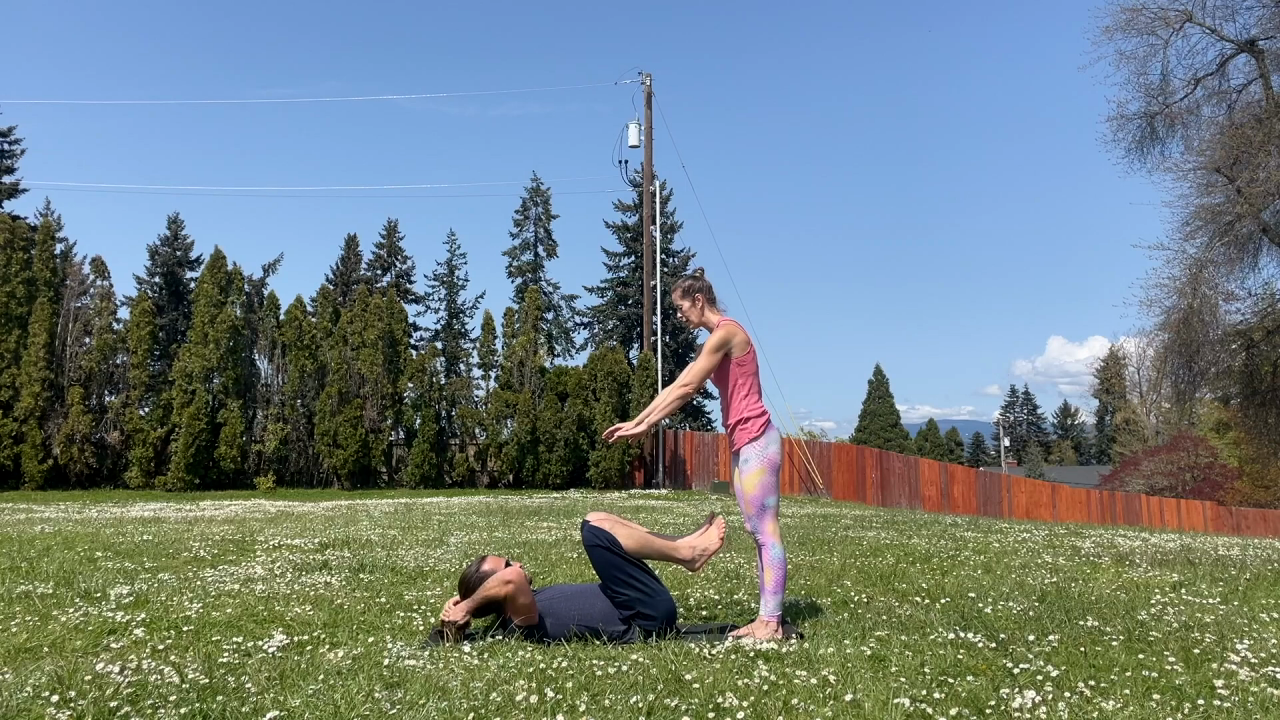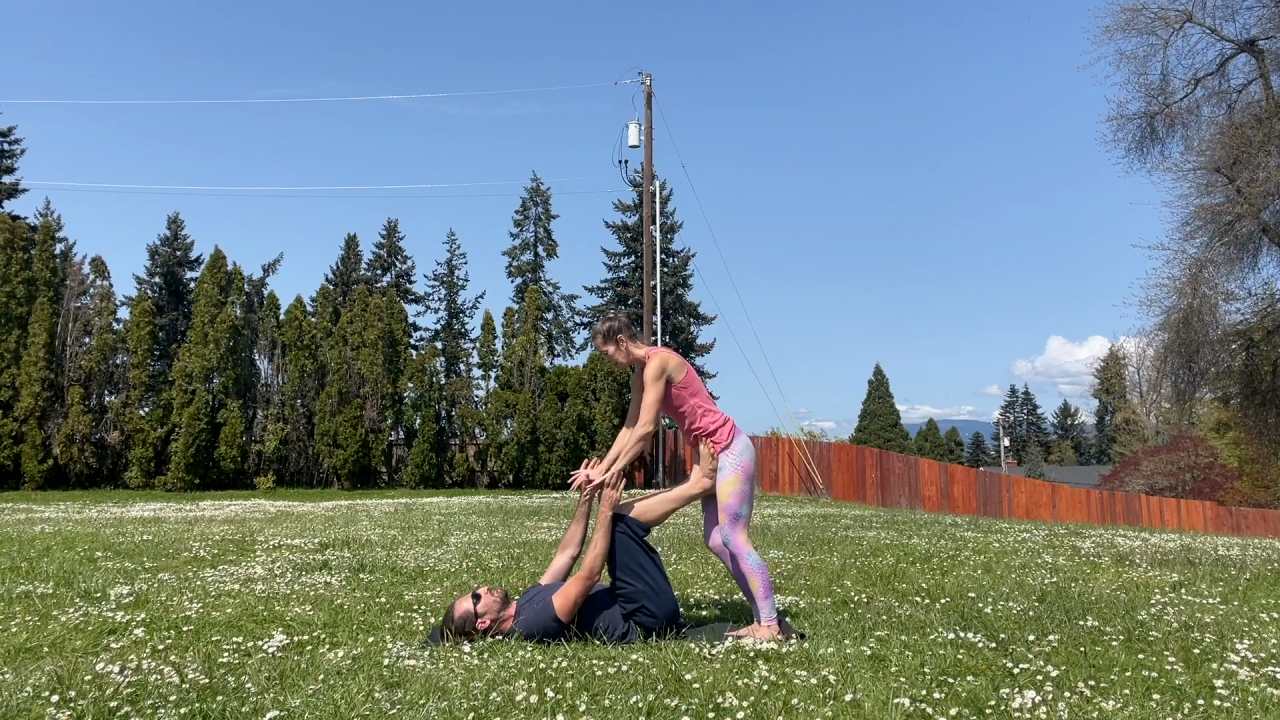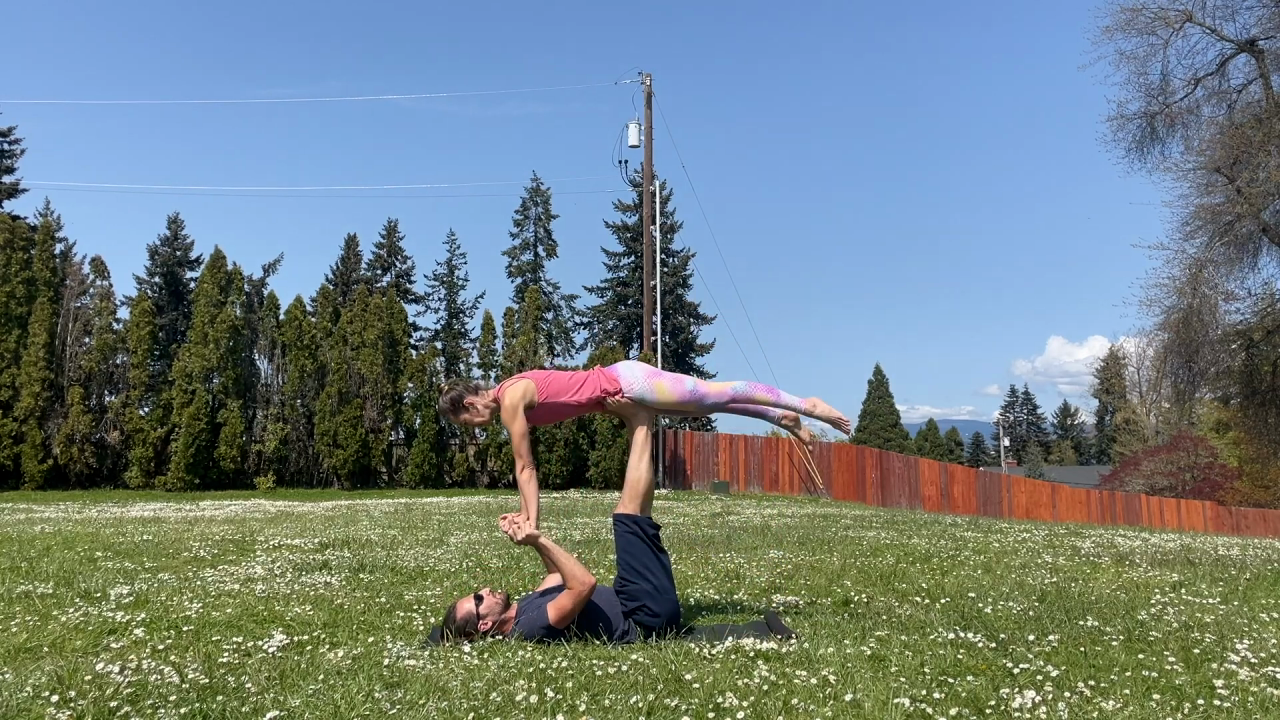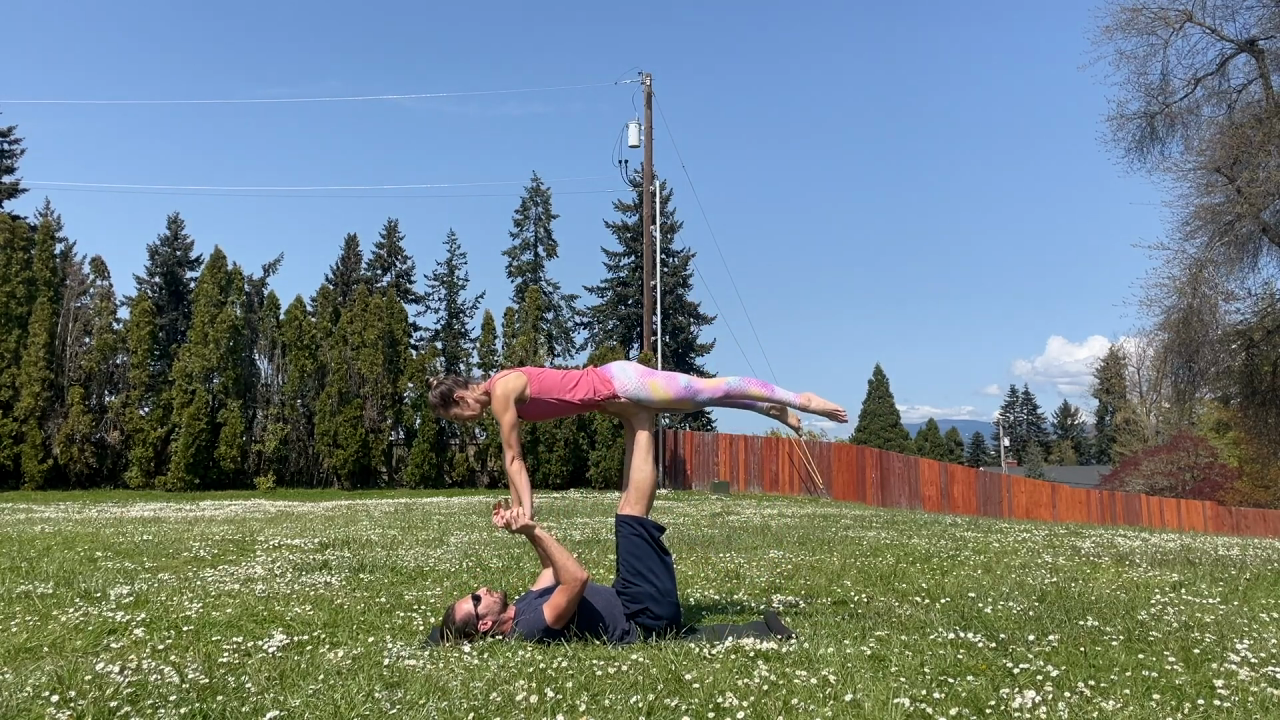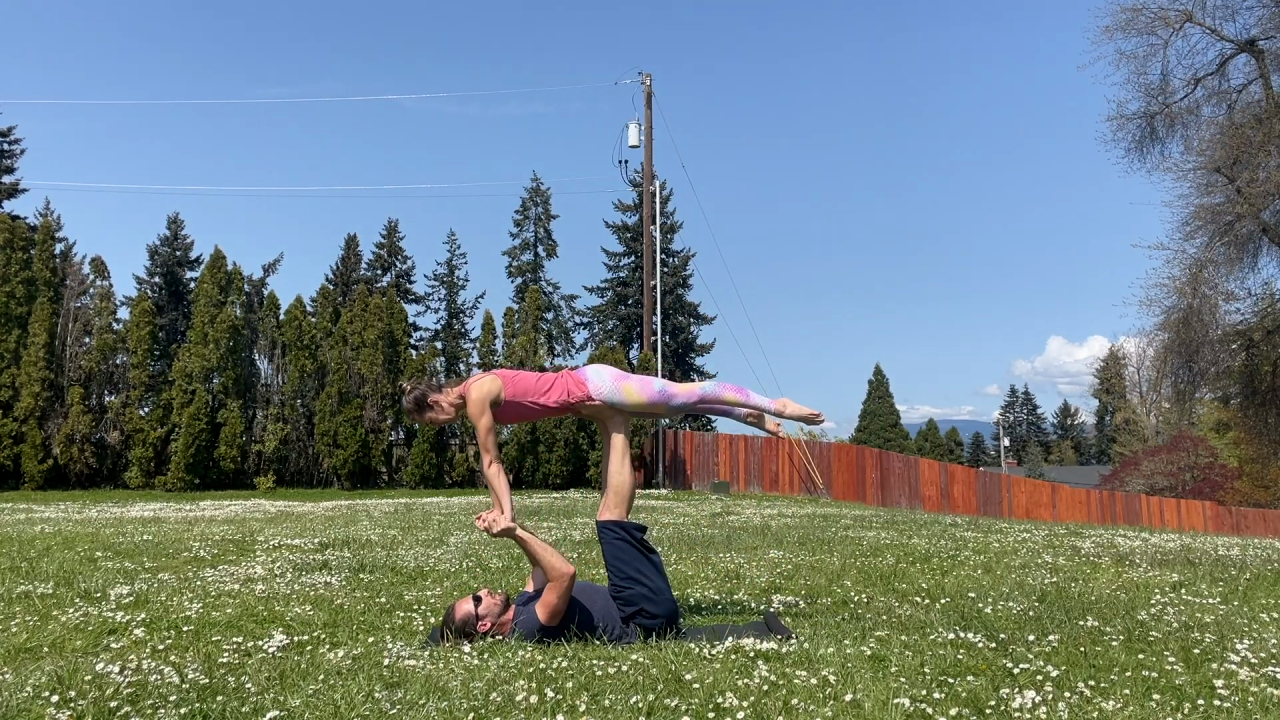
dt=1s
person 1, frame 1
left shoulder: (726, 333)
right shoulder: (715, 340)
left elbow: (687, 389)
right elbow: (677, 385)
left wrist: (645, 426)
right wrist: (636, 421)
left hip: (756, 439)
right hip: (743, 443)
left knee: (765, 531)
right knee: (757, 531)
left ankle: (771, 621)
right ankle: (766, 617)
person 1, frame 2
left shoulder: (656, 363)
right shoulder: (642, 370)
left elbow: (646, 428)
right elbow: (630, 427)
left wrist: (613, 472)
right wrist: (599, 467)
left hip: (729, 448)
right hip: (713, 452)
left knee: (734, 540)
right knee: (716, 539)
left ankle: (771, 624)
right ankle: (761, 617)
person 1, frame 3
left shoulder: (510, 400)
right shoulder: (510, 400)
left elbow: (525, 467)
right elbow: (525, 466)
left wrist: (534, 523)
right wrist: (526, 514)
left hip: (623, 384)
right hip: (619, 390)
left knee: (717, 394)
right knee: (709, 402)
left ankle: (805, 405)
right ankle: (782, 417)
person 1, frame 4
left shoulder: (502, 391)
right shoulder: (501, 396)
left elbow: (513, 459)
right elbow: (513, 458)
left wrist: (528, 511)
right wrist: (517, 507)
left hip: (617, 384)
right hip: (613, 394)
left knee: (710, 390)
right knee: (704, 397)
left ankle: (800, 399)
right ankle: (774, 409)
person 1, frame 5
left shoulder: (476, 394)
right shoulder: (476, 395)
left elbow: (491, 461)
right elbow: (491, 460)
left wrist: (508, 513)
right wrist: (499, 508)
left hip: (592, 387)
right hip: (587, 399)
left knee: (685, 396)
right knee: (680, 405)
left ankle: (775, 405)
right ankle: (751, 415)
person 2, frame 1
left shoulder: (520, 608)
right shoulder: (526, 624)
right elbow: (509, 583)
left wrist: (462, 598)
right wrist: (471, 602)
left hip: (645, 617)
right hip: (648, 621)
left knee: (599, 521)
right knee: (595, 525)
left ankle: (683, 547)
right ankle: (687, 552)
person 2, frame 2
left shoulder: (527, 601)
right shoulder: (532, 625)
left elbow: (567, 553)
right elbow: (589, 572)
left wrist: (586, 498)
right wrist: (605, 509)
left hip: (649, 618)
right hip: (648, 620)
right knee: (619, 518)
right ankle: (699, 484)
person 2, frame 3
left shoulder: (525, 608)
right shoulder: (532, 627)
left elbow: (560, 573)
right elbow: (584, 584)
left wrist: (532, 537)
right wrist: (539, 540)
left hip: (648, 620)
right hip: (646, 619)
right knee: (628, 514)
person 2, frame 4
left shoulder: (524, 608)
right shoulder: (532, 628)
left elbow: (554, 568)
right elbow: (576, 579)
left wrist: (526, 530)
right wrist: (533, 530)
left hip: (646, 620)
right hip: (647, 620)
right knee: (630, 515)
person 2, frame 5
left shoulder: (521, 607)
right shoulder: (529, 628)
left elbow: (544, 567)
right elbow: (565, 573)
left wrist: (513, 531)
right wrist: (517, 533)
left hip: (647, 622)
right hip: (645, 620)
right knee: (611, 517)
